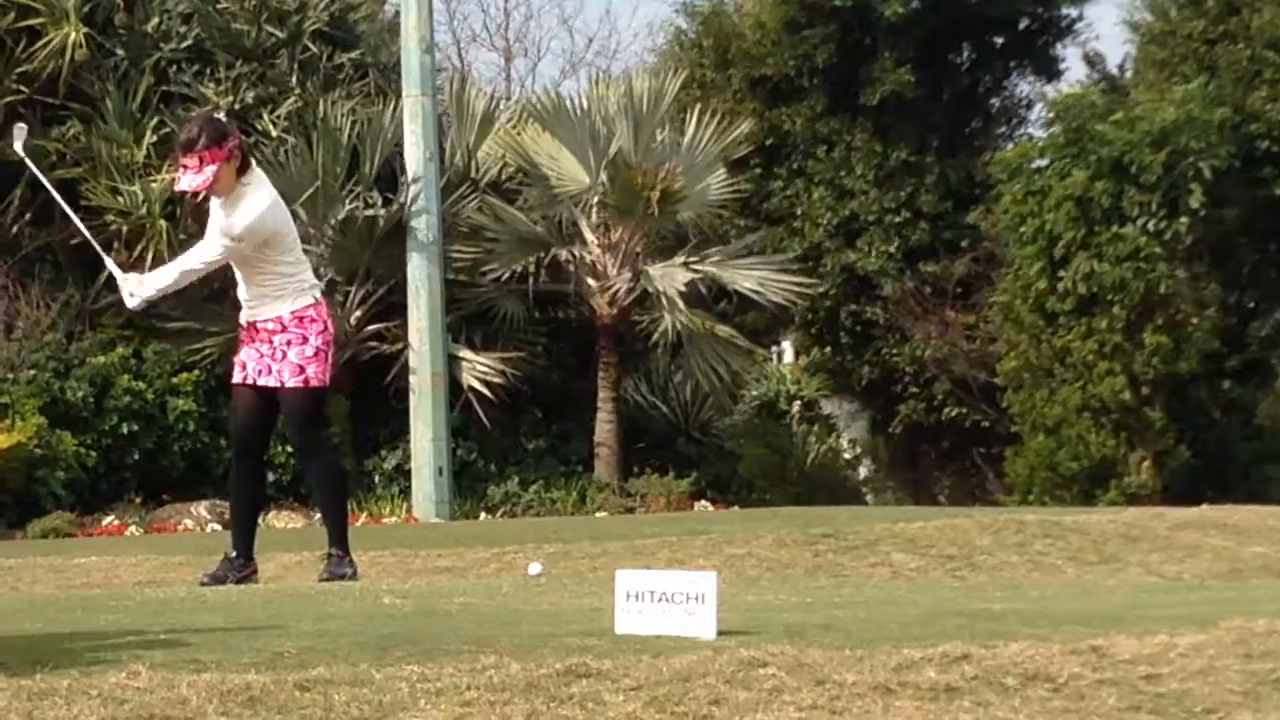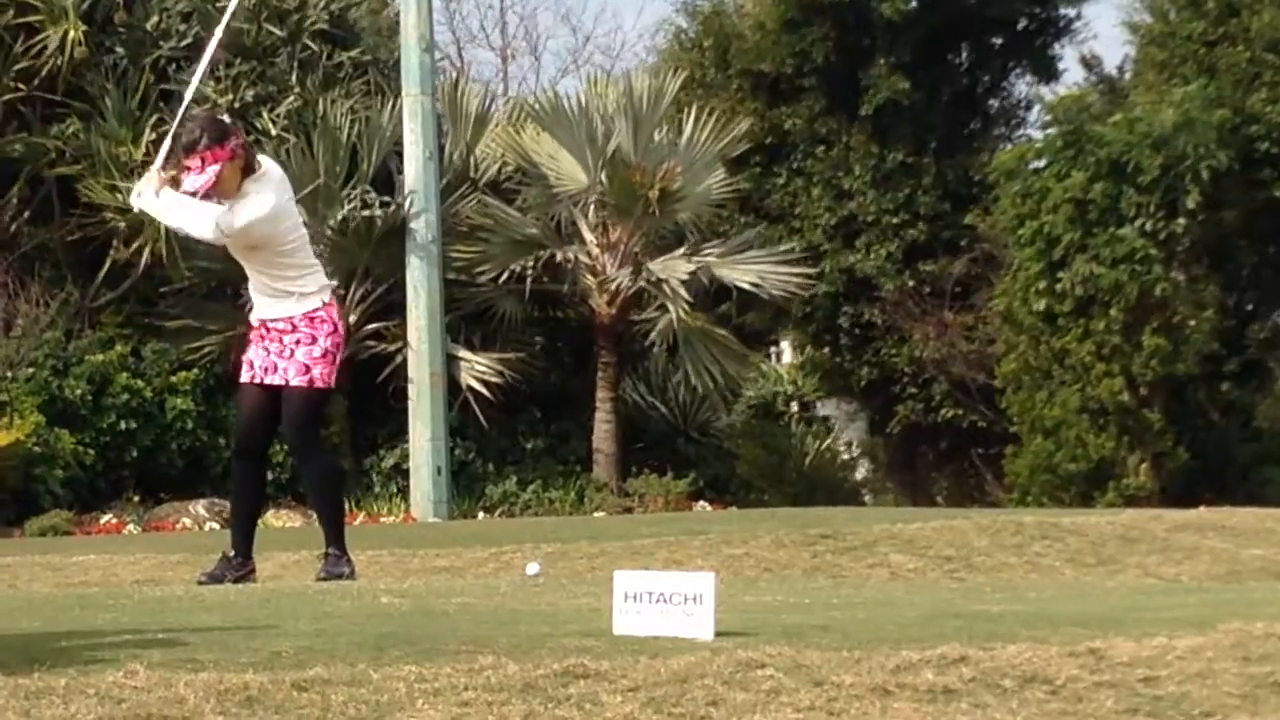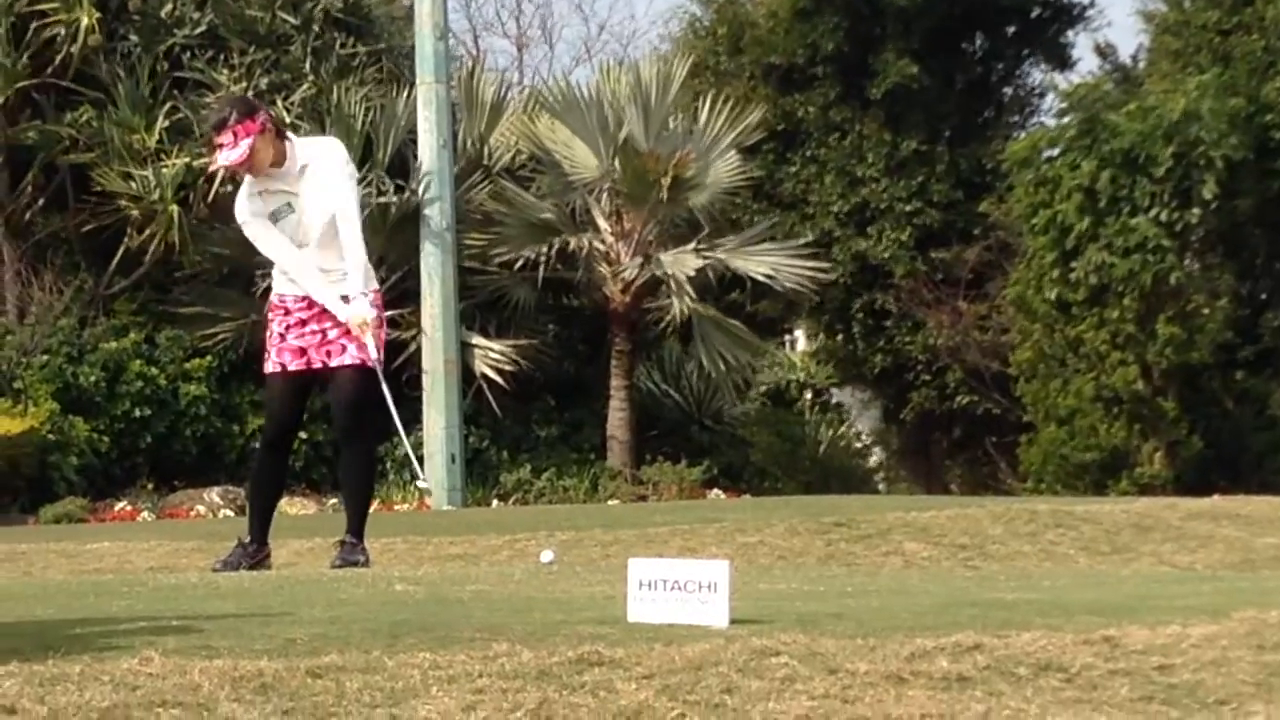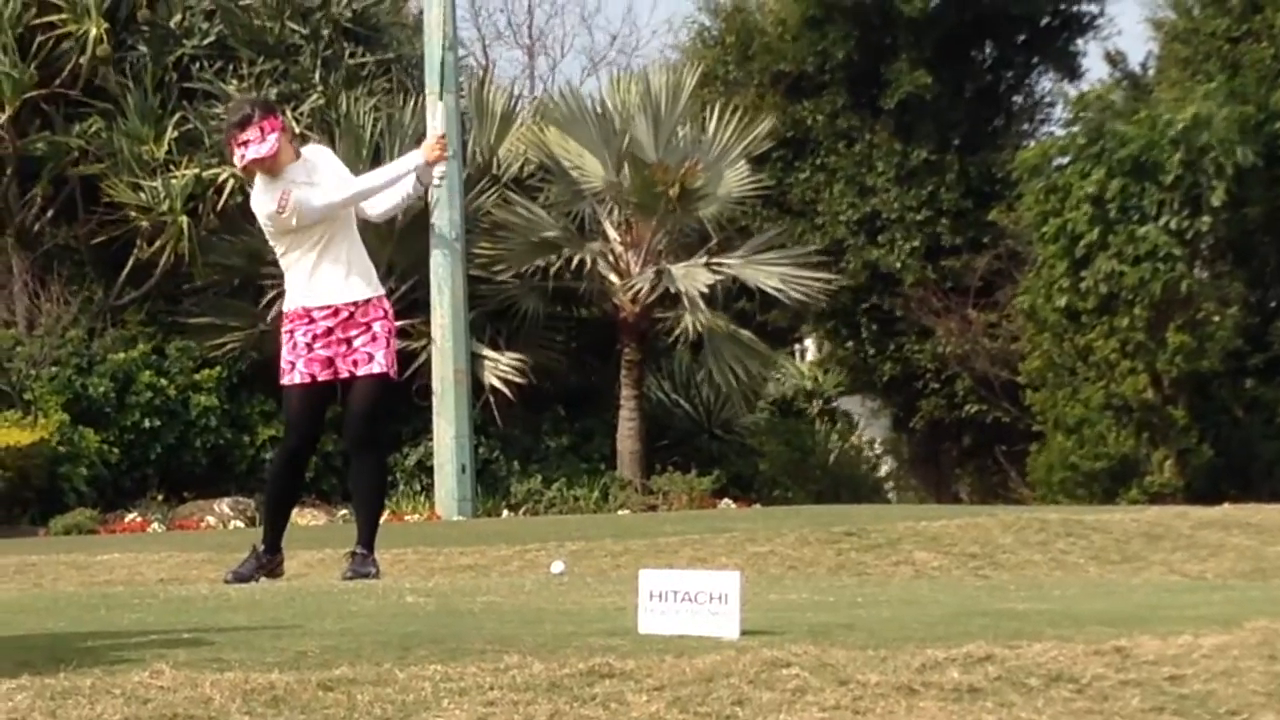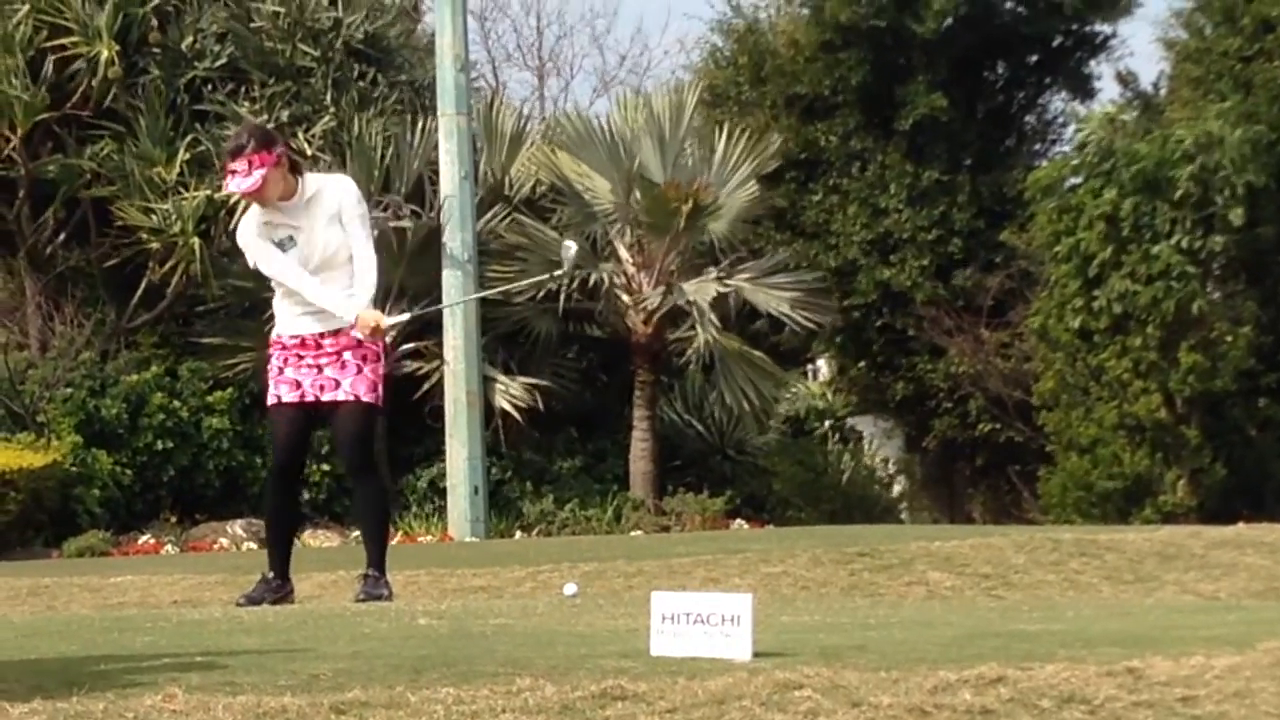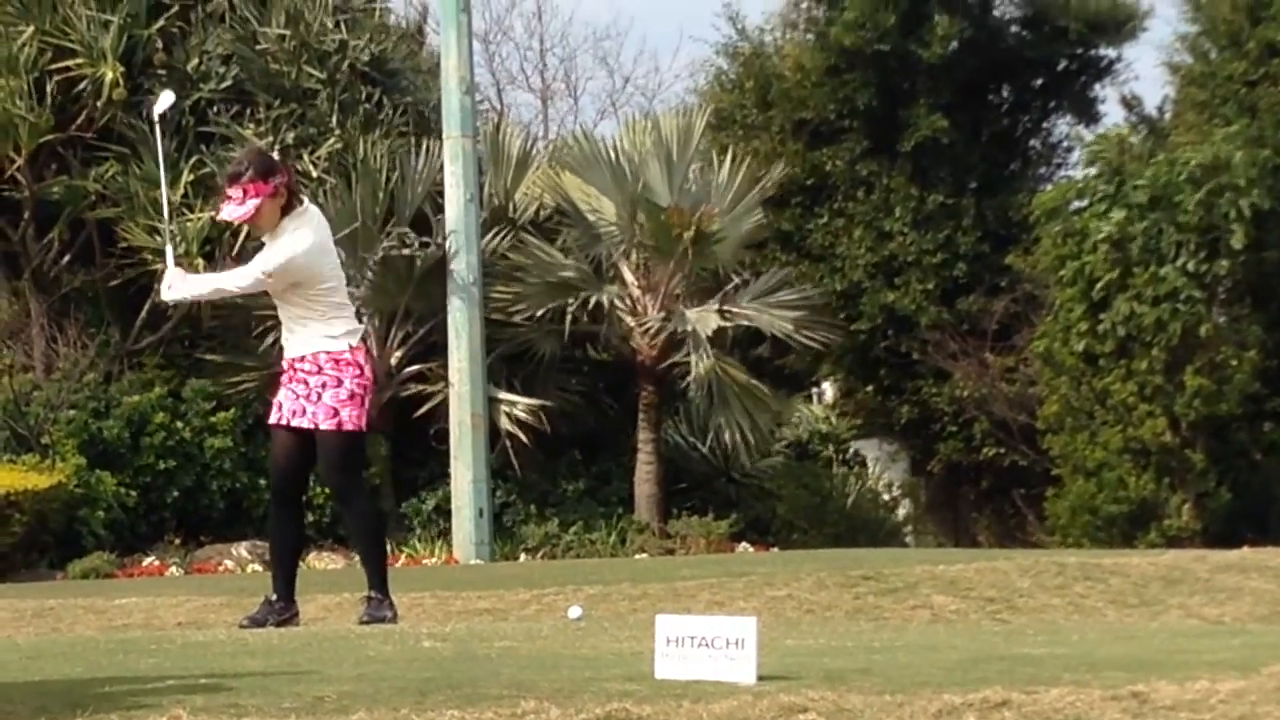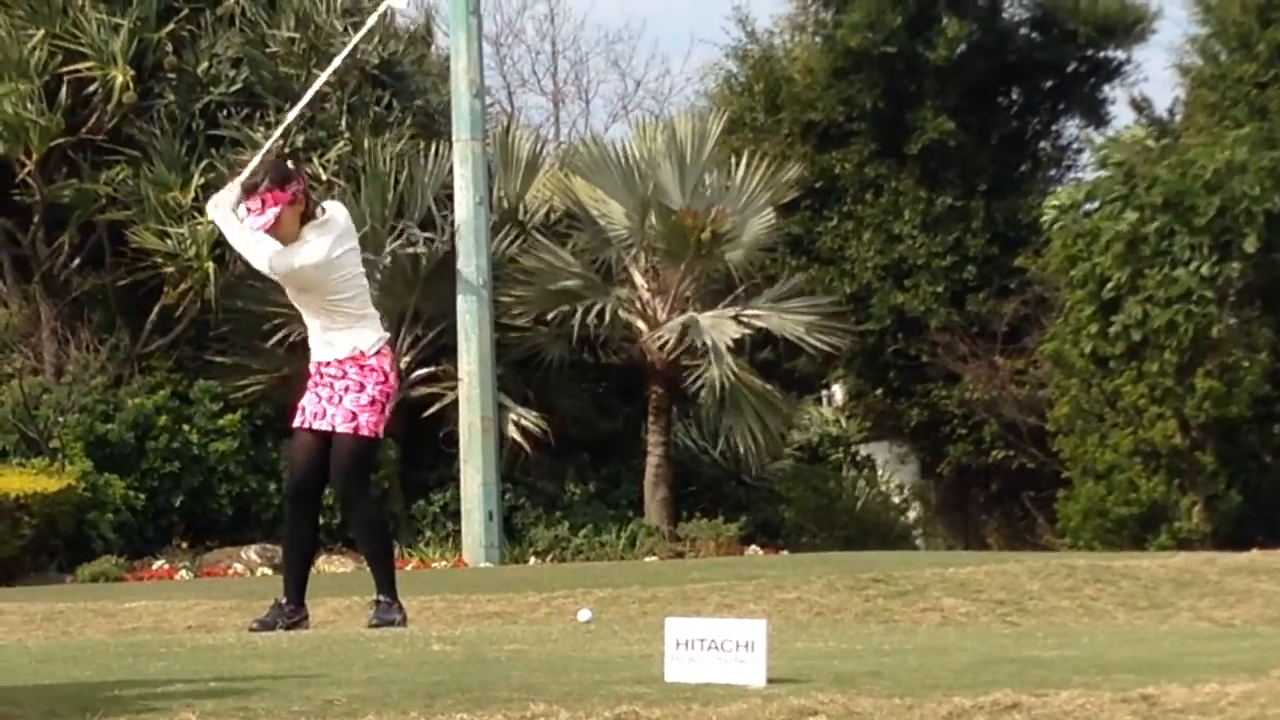
dt=0.4s
person 1, frame 1
left shoulder: (254, 211)
right shoulder: (224, 190)
left elbow: (198, 262)
right elbow: (205, 254)
left wrist: (141, 289)
right wrist: (148, 283)
left hip: (297, 325)
right hip: (256, 328)
left knee: (307, 439)
right knee: (245, 443)
left ankle: (339, 553)
right ankle: (241, 556)
person 1, frame 2
left shoulder: (250, 217)
right shoulder: (264, 168)
left elbow: (198, 222)
right elbow: (203, 208)
left wrist: (149, 195)
right wrist: (166, 190)
left hip: (307, 325)
right hip: (269, 326)
left knee: (303, 438)
right knee: (248, 442)
left ankle: (337, 552)
right ankle: (240, 556)
person 1, frame 3
left shoulder: (327, 154)
right shoulder: (247, 201)
left elbow: (350, 225)
right elbow: (293, 263)
left wrist: (359, 299)
right wrist: (340, 308)
left hip: (358, 307)
right hip: (295, 311)
left knee: (352, 425)
right knee: (277, 430)
left ankle: (354, 540)
right ankle: (255, 542)
person 1, frame 4
left shoulder: (320, 157)
right shoulder: (271, 201)
left elbow: (374, 207)
right elbow: (353, 194)
left wrist: (419, 176)
right wrist: (415, 159)
left hip: (368, 312)
right hip: (310, 324)
left knee: (364, 436)
right knee: (298, 440)
left ankle: (364, 550)
right ankle: (269, 550)
person 1, frame 5
left shoulder: (338, 190)
right shoulder: (251, 229)
left elbow: (363, 258)
right elbow: (300, 282)
left wrist: (363, 311)
right wrist: (352, 314)
left hip: (350, 343)
right hip: (292, 348)
left knee: (358, 459)
right knee: (284, 465)
left ankle: (376, 573)
right ankle: (277, 577)
person 1, frame 6
left shoulder: (291, 251)
right shoulder: (302, 214)
left elbow: (233, 283)
right elbow: (246, 284)
left wrist: (180, 284)
right wrist: (187, 282)
left hip: (335, 366)
right hip: (300, 367)
left knee: (345, 483)
right knee: (283, 486)
left ankle: (379, 595)
right ankle: (282, 598)
person 1, frame 7
left shoulder: (295, 262)
right shoulder: (335, 213)
left elbow: (241, 233)
left wrist: (221, 208)
left hip: (361, 370)
right hip: (329, 372)
left knee: (351, 487)
right knee: (299, 488)
left ankle: (388, 599)
right ankle: (292, 602)
